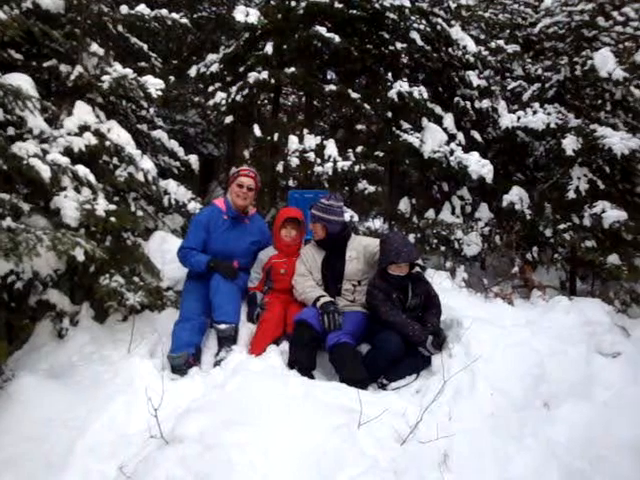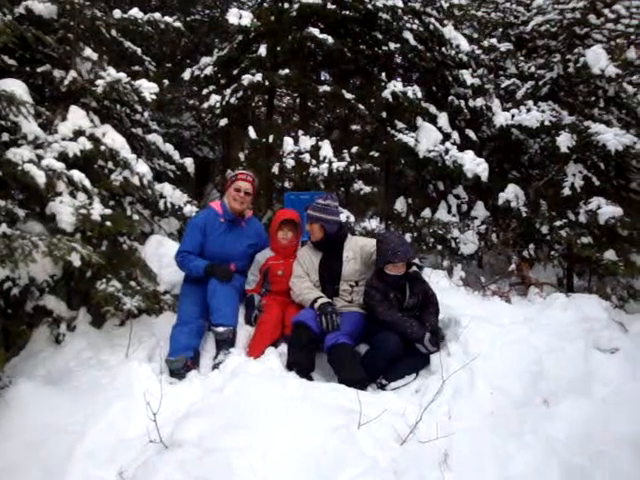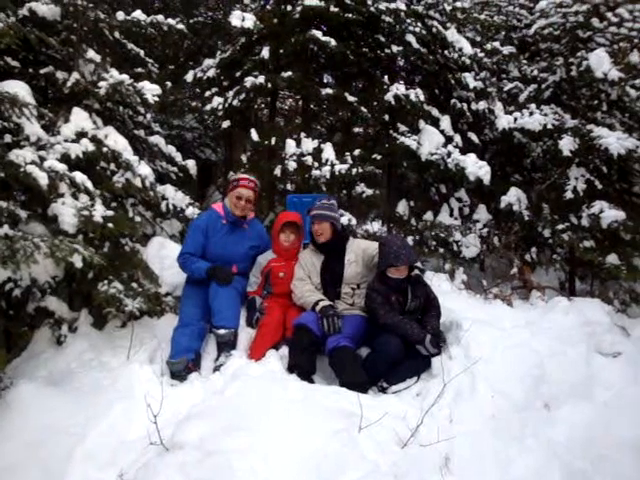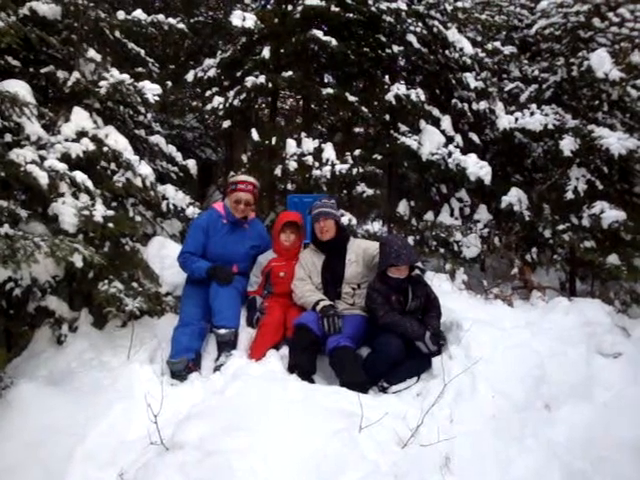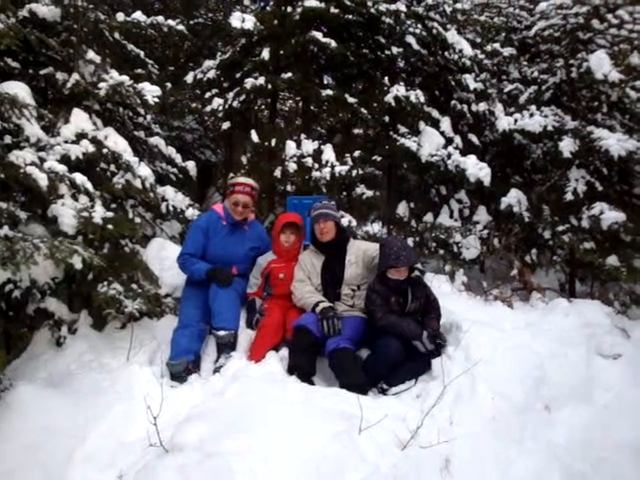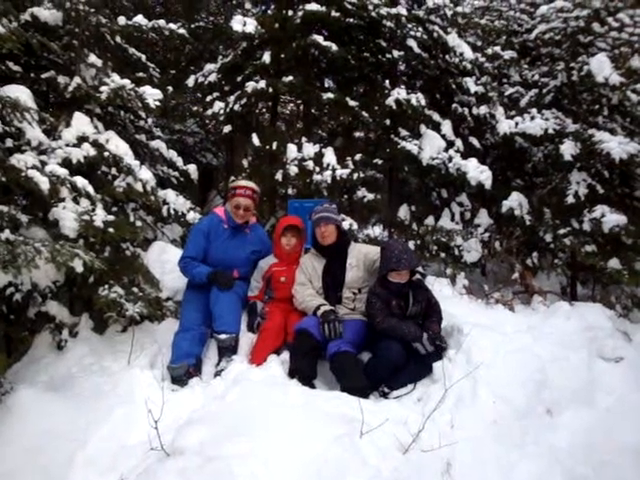
dt=0.2s
person 1, frame 1
left shoulder: (258, 225)
right shoulder: (207, 216)
right elbow: (186, 253)
right wrist: (213, 263)
left hip: (235, 279)
right hip: (203, 276)
left knee: (221, 280)
right knee: (192, 314)
left ankle: (226, 337)
right ankle: (183, 359)
person 1, frame 2
left shoulder: (255, 227)
right shoulder: (204, 219)
right elbow: (183, 257)
right wrist: (210, 268)
left hip: (233, 282)
right hip: (200, 280)
left knee: (219, 283)
right knee: (190, 317)
left ankle: (224, 340)
right ankle: (181, 363)
person 1, frame 3
left shoulder: (257, 229)
right shoulder: (206, 220)
right elbow: (186, 259)
right wrist: (211, 271)
left hip: (235, 284)
right hip: (201, 282)
left knee: (223, 287)
right knee: (191, 319)
left ankle: (226, 342)
right ankle: (182, 364)
person 1, frame 4
left shoulder: (257, 229)
right shoulder: (206, 220)
right elbow: (186, 258)
right wrist: (211, 270)
left hip: (235, 283)
right hip: (202, 281)
left knee: (223, 286)
right knee: (191, 318)
left ankle: (226, 342)
right ankle: (182, 364)
person 1, frame 5
left shoulder: (257, 231)
right shoulder: (206, 221)
right elbow: (186, 259)
right wrist: (211, 271)
left hip: (235, 285)
right hip: (201, 282)
left knee: (222, 288)
right knee: (191, 320)
left ankle: (225, 343)
right ankle: (182, 366)
person 1, frame 6
left shoulder: (258, 235)
right shoulder: (207, 225)
right elbow: (187, 263)
right wrist: (212, 275)
left hip: (236, 288)
right hip: (202, 286)
left knee: (224, 291)
right knee: (192, 323)
left ankle: (227, 347)
right ankle: (183, 369)
person 2, frame 1
left shoulder: (362, 246)
right shoulder: (308, 252)
right elbow: (302, 283)
right wrist: (323, 302)
left hip: (355, 310)
right hip: (323, 311)
left knee: (338, 339)
right knee: (306, 319)
left ankle: (355, 387)
right ankle: (298, 375)
person 2, frame 2
left shoulder: (358, 246)
right shoulder: (305, 253)
right elbow: (299, 285)
right wrist: (321, 303)
left hip: (352, 311)
right hip: (321, 313)
left knee: (336, 340)
right knee: (304, 321)
left ankle: (354, 387)
right ankle: (297, 377)
person 2, frame 3
left shoulder: (360, 248)
right shoulder: (306, 256)
right elbow: (300, 288)
right wrist: (322, 306)
left hip: (354, 314)
right hip: (322, 315)
left knee: (337, 343)
right knee: (305, 323)
left ankle: (355, 390)
right ankle: (298, 380)
person 2, frame 4
left shoulder: (360, 248)
right shoulder: (307, 256)
right elbow: (301, 287)
right wrist: (322, 305)
left hip: (354, 313)
right hip: (323, 315)
left knee: (338, 343)
right knee: (306, 323)
left ankle: (356, 391)
right ankle: (299, 379)
person 2, frame 5
left shoulder: (360, 249)
right shoulder: (306, 257)
right elbow: (300, 289)
right wrist: (322, 307)
left hip: (353, 314)
right hip: (322, 317)
left knee: (337, 345)
right knee: (305, 324)
left ankle: (355, 392)
right ankle: (298, 380)
person 2, frame 6
left shoulder: (361, 253)
right shoulder: (308, 260)
right elbow: (302, 292)
right wrist: (323, 310)
left hip: (355, 318)
right hip: (323, 320)
left knee: (339, 348)
right knee: (306, 328)
left ankle: (356, 395)
right ankle: (300, 384)
person 3, frame 1
left shoulder: (417, 278)
right shoulder: (377, 285)
left elbow: (433, 303)
right elbow: (391, 317)
left wrist: (430, 328)
right wrist: (421, 337)
left hip: (414, 329)
right hip: (386, 330)
left knee: (437, 339)
right knee: (393, 345)
left ankle: (390, 376)
person 3, frame 2
left shoulder: (414, 277)
right shoulder: (374, 285)
left elbow: (431, 302)
right elbow: (388, 316)
left wrist: (428, 327)
right wrist: (419, 335)
left hip: (413, 329)
right hip: (384, 330)
left knee: (435, 338)
right knee: (391, 345)
left ankle: (389, 376)
person 3, frame 3
left shoulder: (416, 280)
right shoulder: (376, 288)
left elbow: (432, 305)
right elbow: (388, 319)
left wrist: (430, 330)
right wrist: (420, 337)
left hip: (415, 332)
right hip: (386, 334)
left knee: (435, 343)
right knee: (393, 348)
left ankle: (391, 379)
person 3, frame 4
left shoulder: (417, 280)
right shoulder: (377, 288)
left elbow: (433, 306)
right elbow: (387, 319)
left wrist: (430, 329)
right wrist: (419, 334)
left hip: (414, 334)
right hip: (387, 334)
left knee: (435, 344)
right knee: (393, 348)
left ankle: (391, 379)
person 3, frame 5
left shoulder: (417, 282)
right shoulder: (376, 289)
left elbow: (432, 307)
right elbow: (384, 320)
left wrist: (430, 331)
right wrist: (416, 333)
left hip: (414, 335)
right hip: (387, 336)
left knee: (433, 347)
right knee: (393, 350)
left ankle: (389, 381)
person 3, frame 6
left shoulder: (418, 285)
right shoulder: (377, 292)
left elbow: (434, 310)
right elbow: (383, 323)
left wrist: (431, 333)
right wrist: (416, 335)
left hip: (416, 338)
right hip: (388, 339)
left knee: (434, 351)
right knee: (394, 353)
left ankle: (391, 385)
person 4, frame 1
right shoulder: (267, 255)
right elbow: (255, 282)
right wrist: (254, 304)
left hip: (297, 299)
right hip: (274, 296)
left knee: (295, 316)
right knee: (274, 315)
right ankle: (257, 354)
person 4, frame 2
right shoulder: (264, 257)
right elbow: (252, 284)
right wrist: (251, 306)
left hip: (294, 300)
right hip: (272, 298)
left knee: (293, 317)
right knee: (272, 316)
right ankle: (255, 356)
person 4, frame 3
right shoulder: (265, 259)
right elbow: (254, 286)
right wrist: (253, 309)
left hip: (296, 303)
right hip: (273, 300)
left knee: (295, 319)
right knee: (273, 319)
right ankle: (256, 358)
person 4, frame 4
right shoulder: (266, 259)
right elbow: (254, 287)
right wrist: (253, 308)
left hip: (297, 303)
right hip: (274, 300)
left knee: (295, 319)
right knee: (274, 318)
right ankle: (256, 358)
person 4, frame 5
right shoulder: (266, 260)
right elbow: (254, 288)
right wrist: (253, 310)
left hip: (296, 304)
right hip: (273, 302)
left knee: (295, 321)
right knee: (273, 320)
right ankle: (256, 360)
person 4, frame 6
right shoulder: (267, 264)
right elbow: (255, 291)
right wrist: (254, 313)
left hip: (297, 307)
right hip: (275, 305)
left knee: (296, 325)
right knee: (274, 324)
right ankle: (257, 363)
